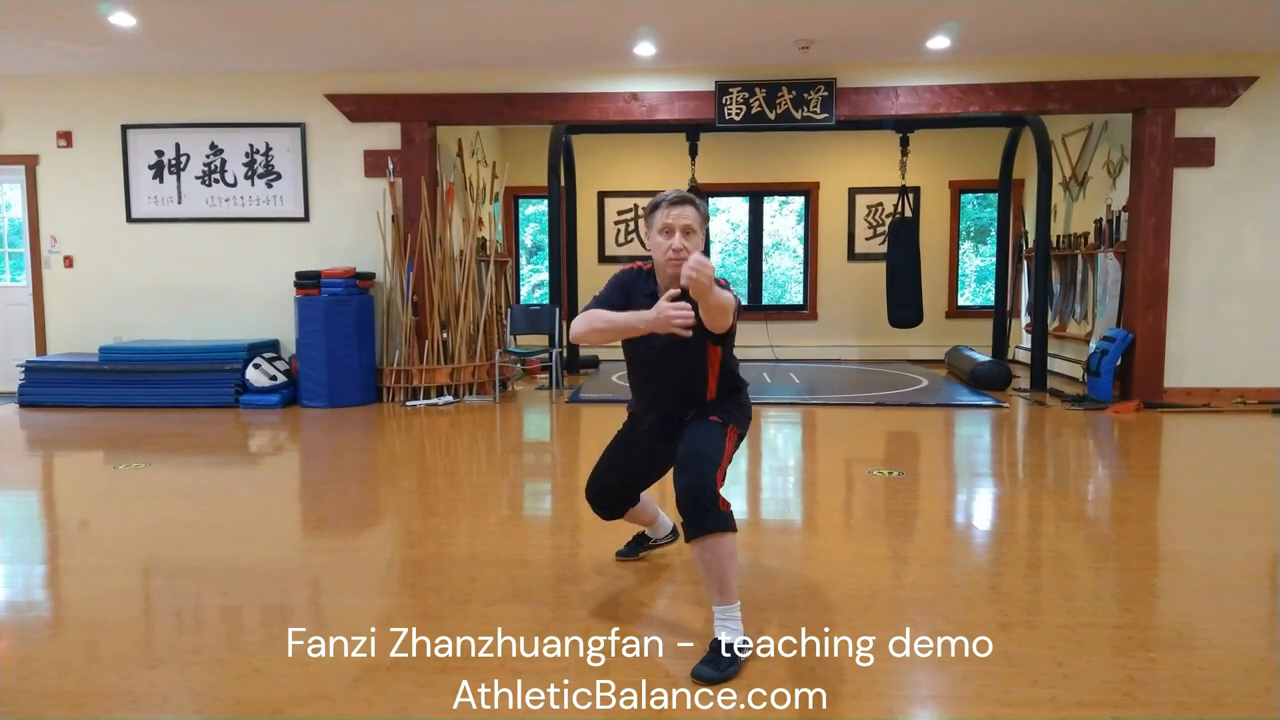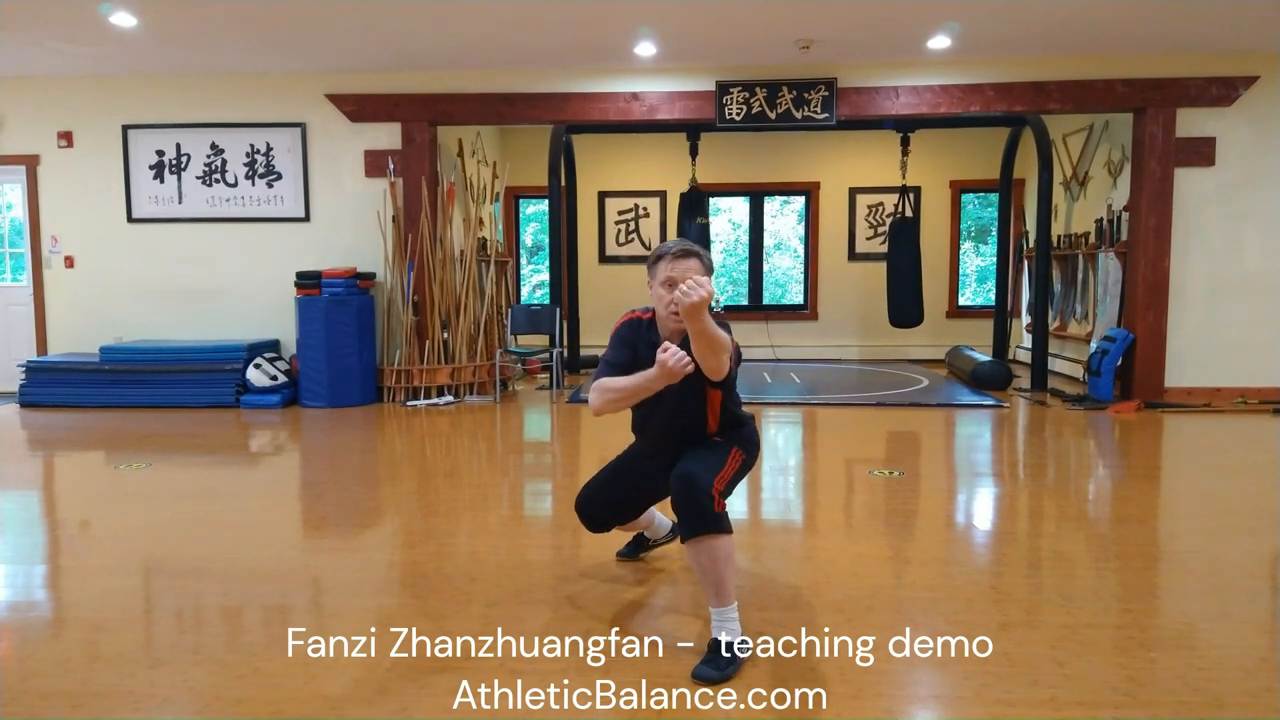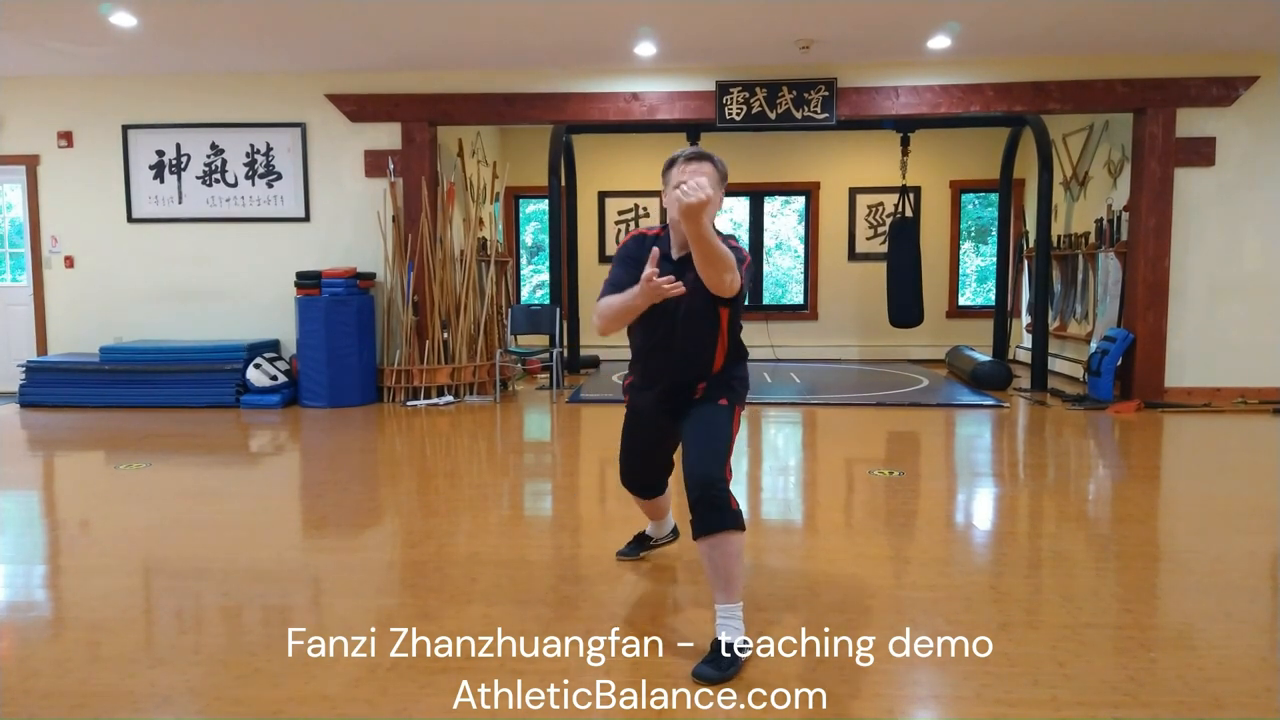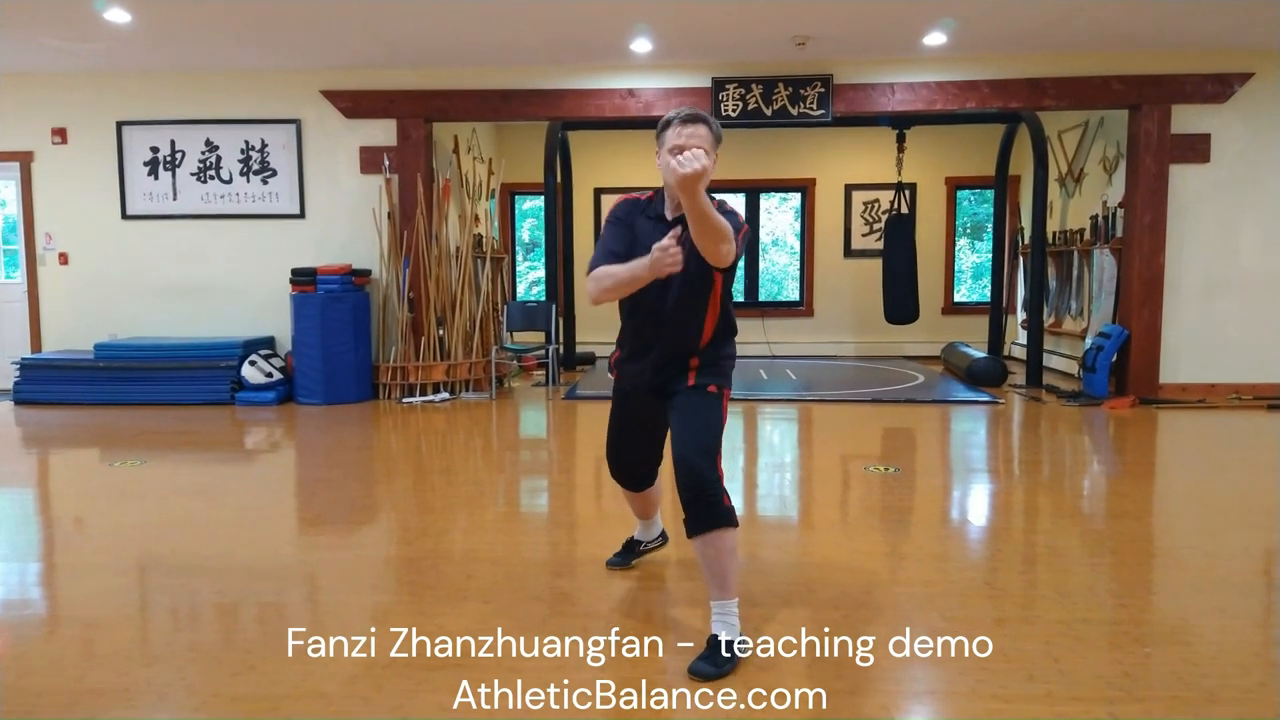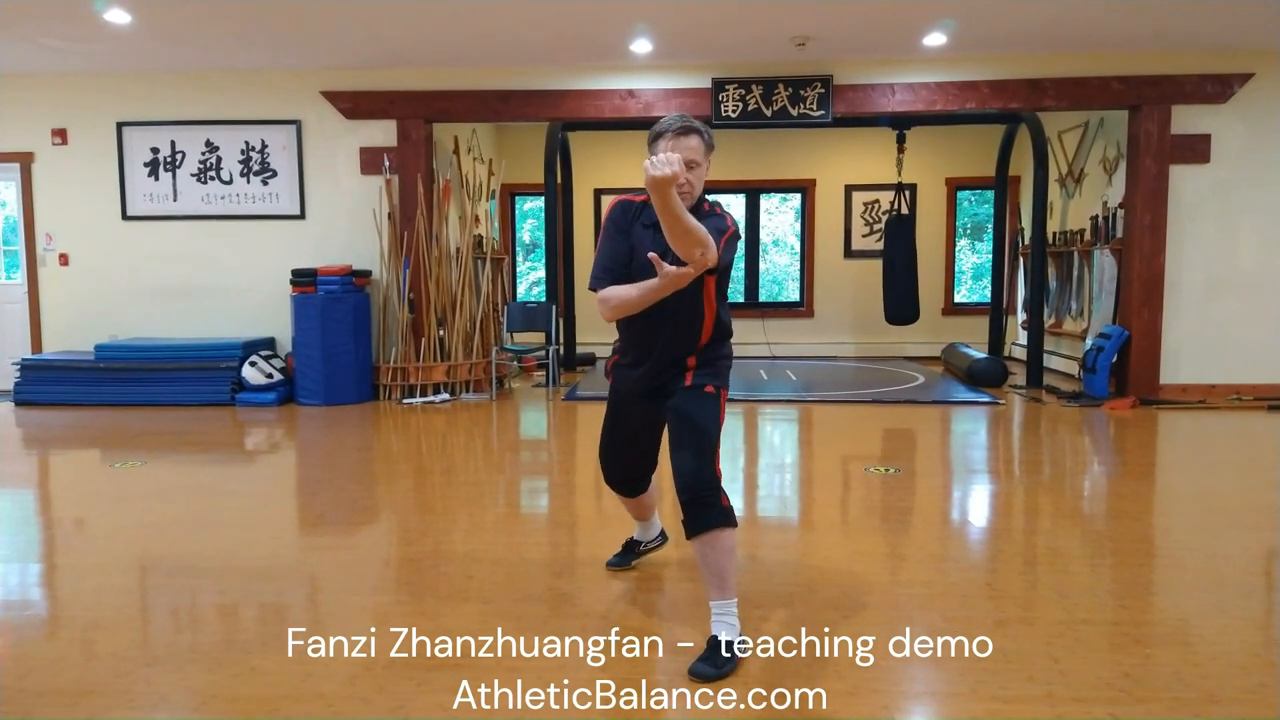
dt=1s
person 1, frame 1
left shoulder: (715, 291)
right shoulder: (630, 282)
left elbow: (721, 313)
right elbow: (580, 329)
left wrist: (705, 289)
right wrist: (651, 320)
left hip: (712, 411)
right hip: (651, 414)
left knee: (696, 488)
right knee: (603, 495)
left ankle: (730, 633)
right ankle: (659, 530)
person 1, frame 2
left shoulder: (714, 336)
right shoulder: (631, 329)
left elbow: (717, 360)
right elbow: (598, 400)
left wrist: (697, 318)
right wrist: (659, 375)
left hip: (721, 442)
right hip: (657, 447)
left knee: (693, 488)
right knee: (592, 509)
left ankle: (728, 634)
right ankle: (658, 529)
person 1, frame 3
left shoulder: (729, 253)
right shoulder: (637, 247)
left elbow: (723, 281)
right elbow: (603, 321)
left wrist: (698, 223)
right wrist: (642, 292)
left hip: (713, 389)
right hip: (650, 388)
left knee: (708, 486)
right knee: (638, 477)
left ankle: (731, 634)
right ankle: (661, 530)
person 1, frame 4
left shoulder: (724, 218)
right shoulder: (630, 212)
left elbow: (719, 252)
right elbow: (597, 289)
left wrist: (695, 195)
right wrist: (650, 265)
left hip: (699, 370)
right hip: (636, 367)
left knee: (699, 479)
right knee: (628, 468)
left ankle: (726, 629)
right ankle: (649, 532)
person 1, frame 5
left shoulder: (720, 222)
right shoulder: (623, 214)
left elbow: (698, 251)
right elbow: (606, 304)
left wrist: (665, 197)
right wrist: (666, 282)
left hip: (696, 370)
right hip: (634, 368)
left knee: (697, 482)
right knee: (620, 471)
left ankle: (725, 630)
right ankle: (648, 533)
